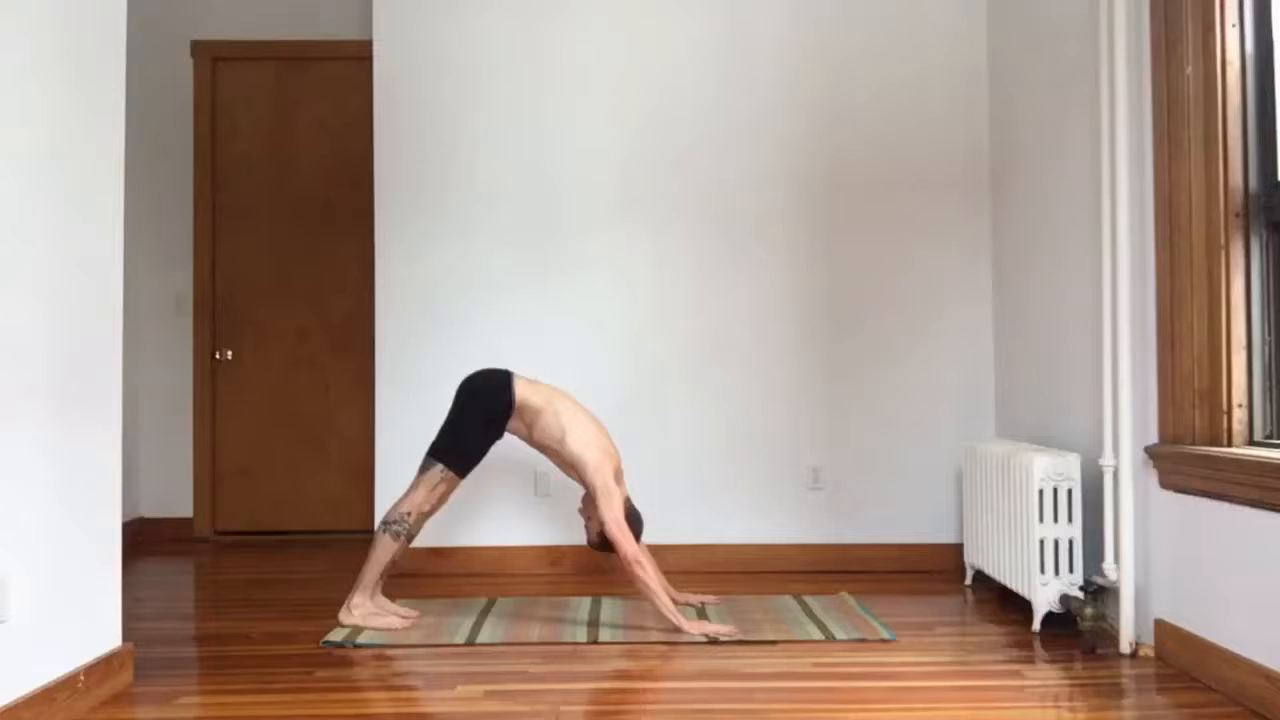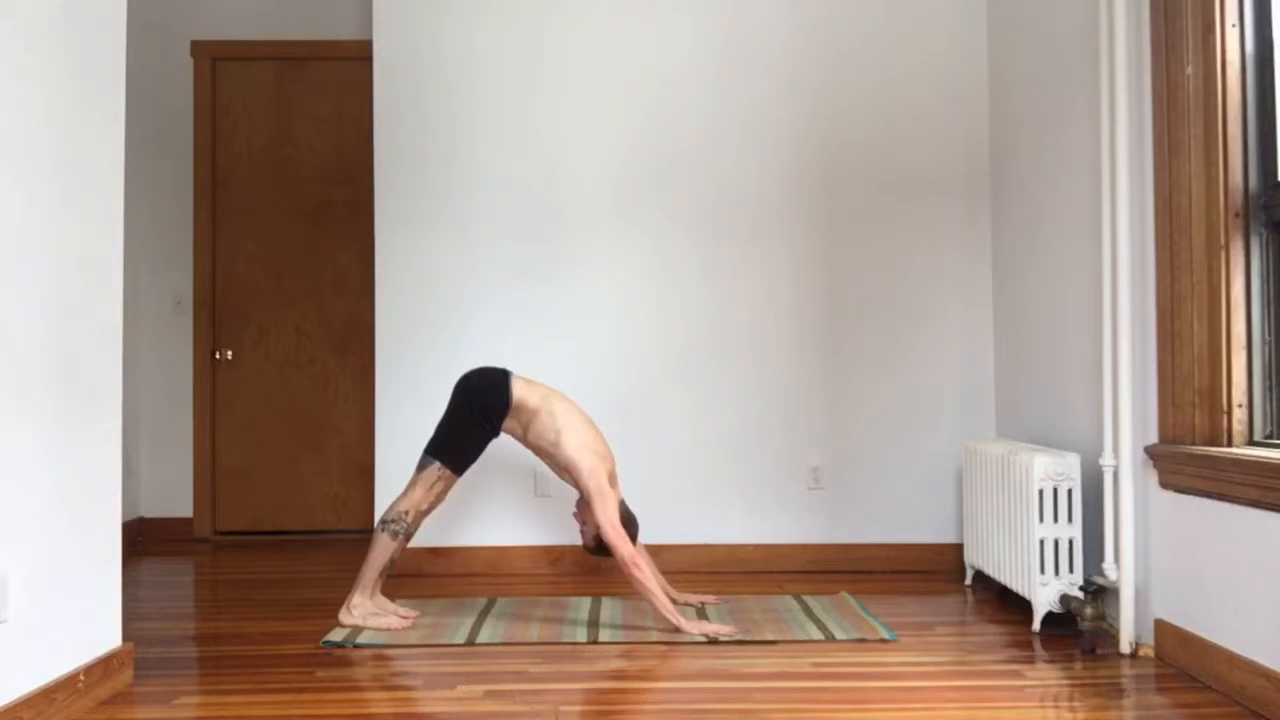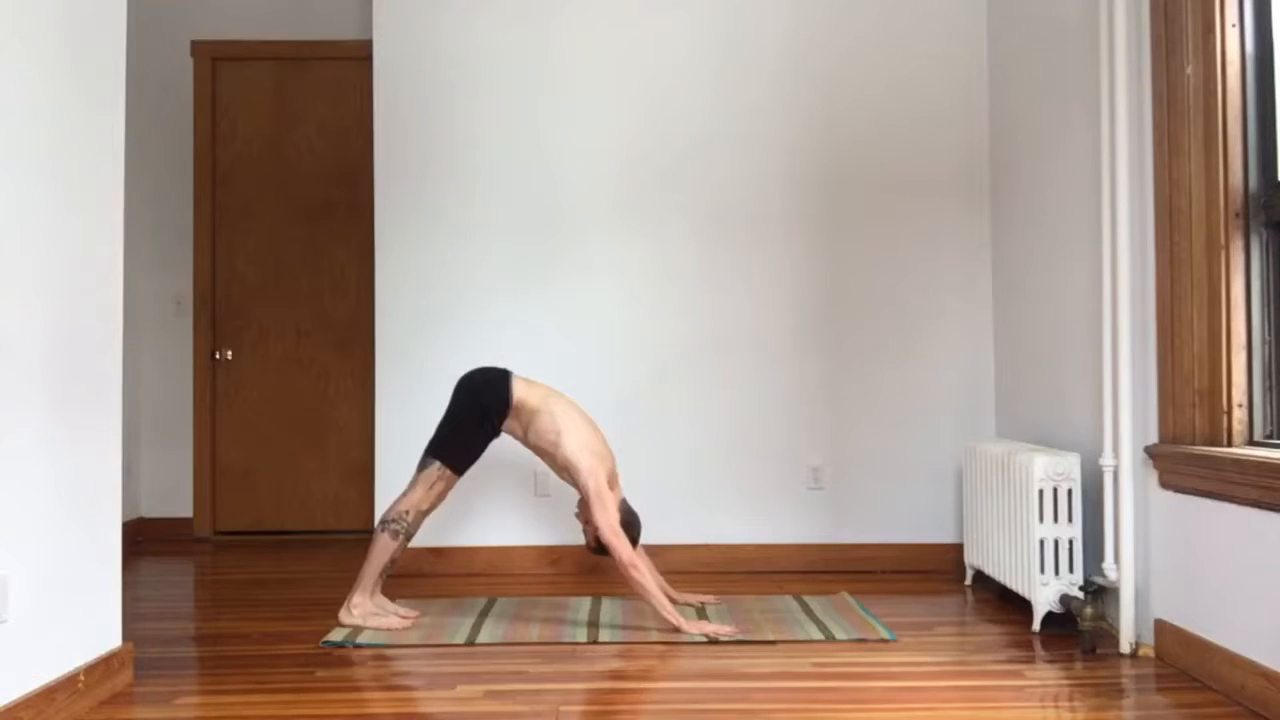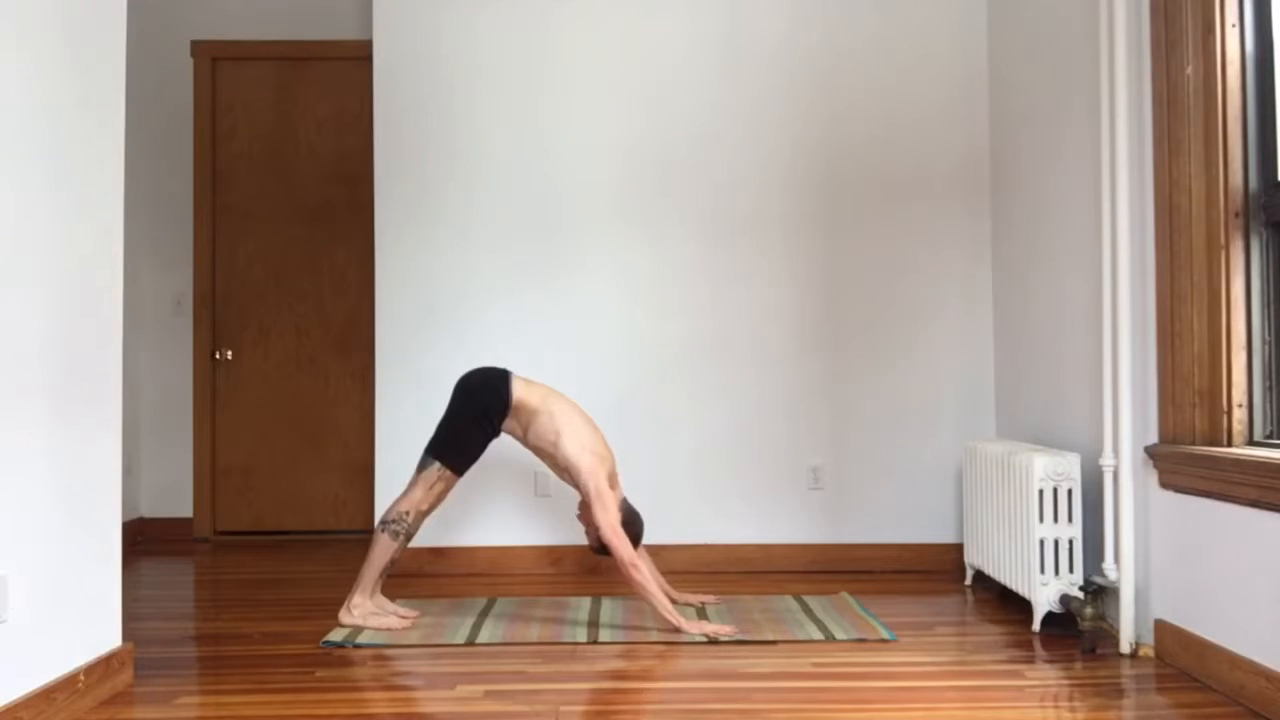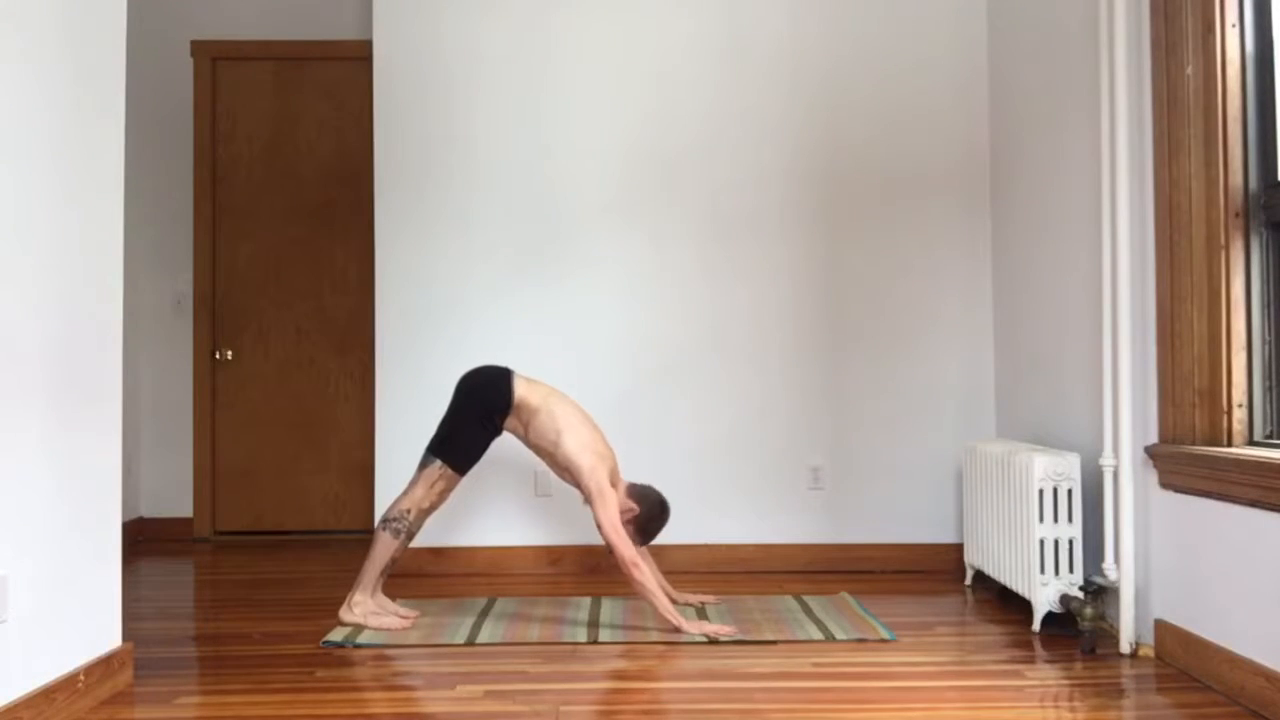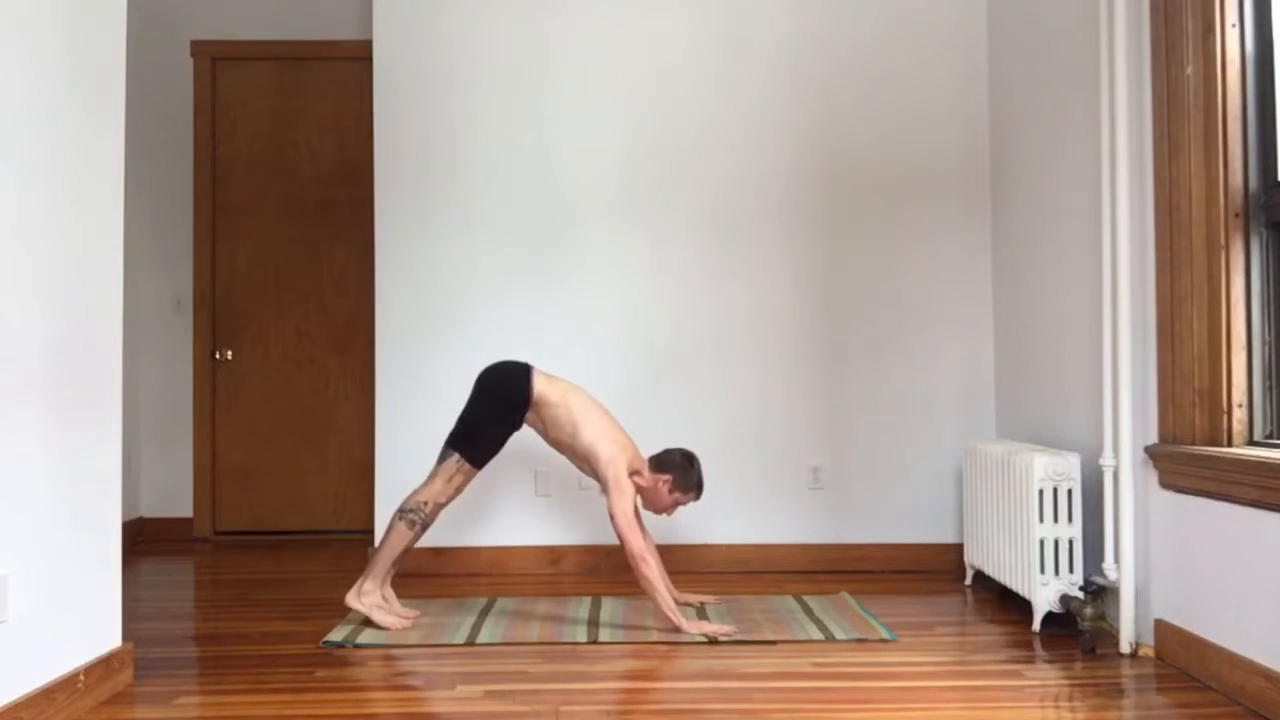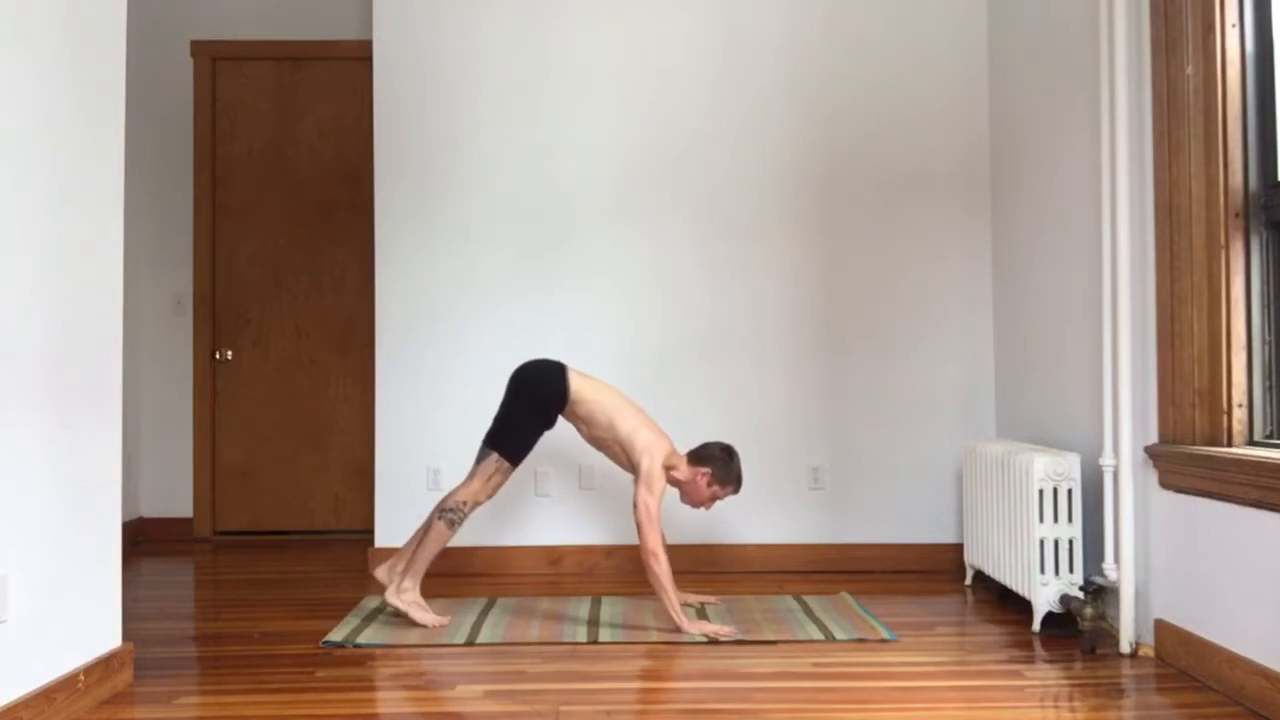
dt=0.7s
person 1, frame 1
left shoulder: (609, 476)
right shoulder: (602, 479)
left elbow: (636, 546)
right elbow: (633, 558)
left wrist: (674, 594)
right wrist: (682, 621)
left hip: (499, 401)
right hip: (491, 398)
left knee: (429, 498)
right knee: (425, 496)
left ankle: (372, 595)
right ankle: (357, 603)
person 1, frame 2
left shoulder: (601, 479)
right shoulder: (596, 482)
left elbow: (633, 547)
right elbow: (630, 559)
left wrist: (674, 594)
right wrist: (681, 621)
left hip: (495, 398)
right hip: (487, 396)
left knee: (425, 497)
right knee: (421, 495)
left ankle: (371, 594)
right ankle: (357, 602)
person 1, frame 3
left shoulder: (604, 479)
right shoulder: (596, 484)
left elbow: (631, 547)
right elbow: (628, 561)
left wrist: (673, 594)
right wrist: (681, 622)
left hip: (497, 400)
right hip: (488, 396)
left knee: (426, 497)
right knee: (422, 495)
left ankle: (372, 593)
right ankle: (357, 602)
person 1, frame 4
left shoulder: (604, 481)
right shoulder: (597, 484)
left elbow: (632, 548)
right elbow: (629, 561)
left wrist: (673, 594)
right wrist: (681, 622)
left hip: (497, 398)
right hip: (488, 397)
left knee: (425, 496)
right knee: (423, 495)
left ankle: (372, 594)
right ankle: (358, 602)
person 1, frame 5
left shoulder: (610, 480)
right shoulder: (599, 481)
left elbow: (634, 547)
right elbow: (629, 560)
left wrist: (672, 593)
right wrist: (680, 622)
left hip: (498, 398)
right hip: (490, 395)
left knee: (428, 497)
right knee: (424, 494)
left ankle: (372, 592)
right ankle: (358, 601)
person 1, frame 6
left shoulder: (631, 464)
right shoulder: (618, 468)
left elbow: (642, 538)
right elbow: (637, 553)
left wrist: (674, 594)
right wrist: (681, 621)
left hip: (518, 391)
right hip: (509, 389)
left knee: (444, 491)
right knee: (440, 488)
left ankle: (381, 585)
right ankle: (367, 589)
person 1, frame 7
left shoulder: (660, 456)
right shoulder: (654, 463)
left elbow: (653, 537)
right elbow: (652, 549)
left wrist: (673, 593)
right wrist: (683, 621)
left hip: (548, 387)
right hip: (543, 386)
left knee: (481, 487)
right knee: (478, 488)
left ankle: (397, 566)
right ankle: (404, 586)
